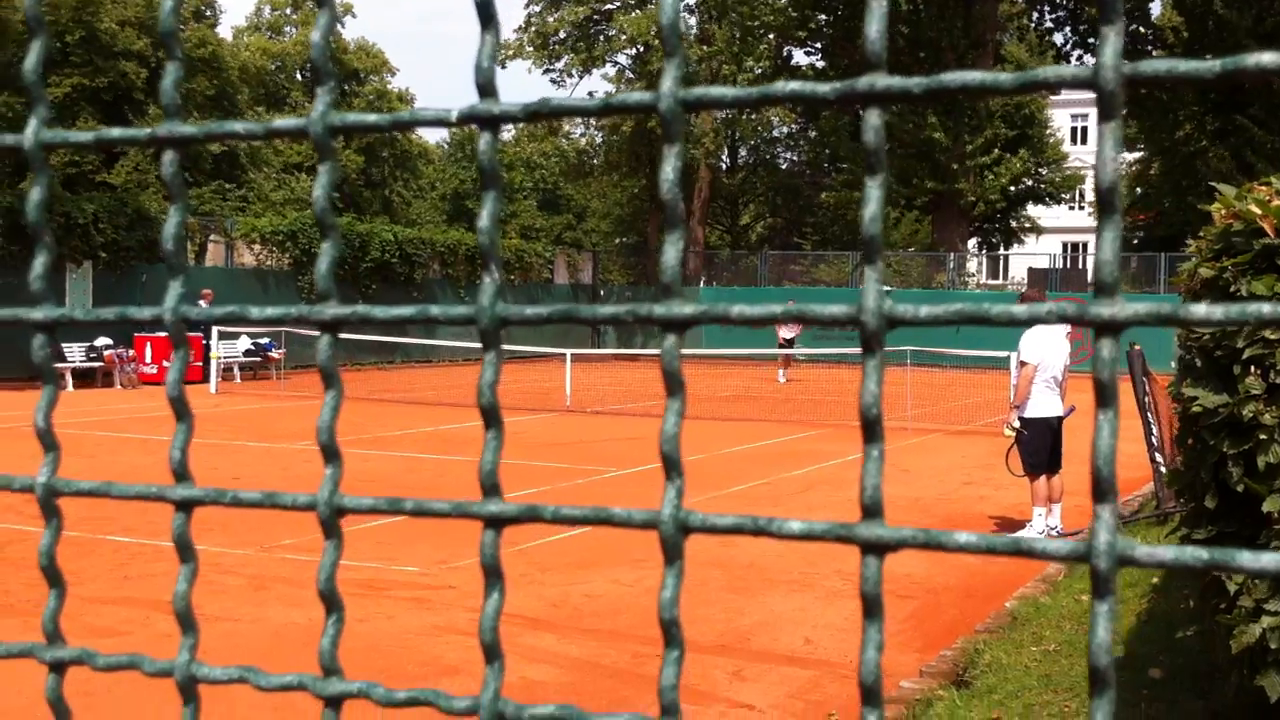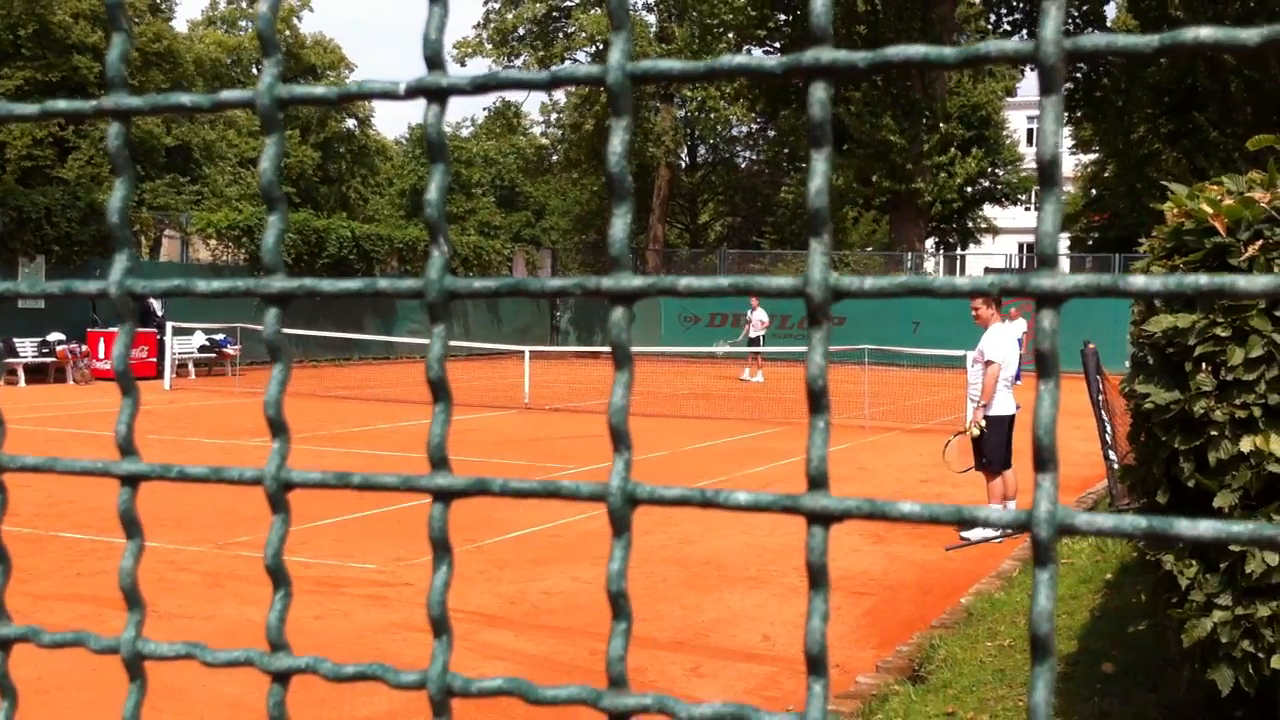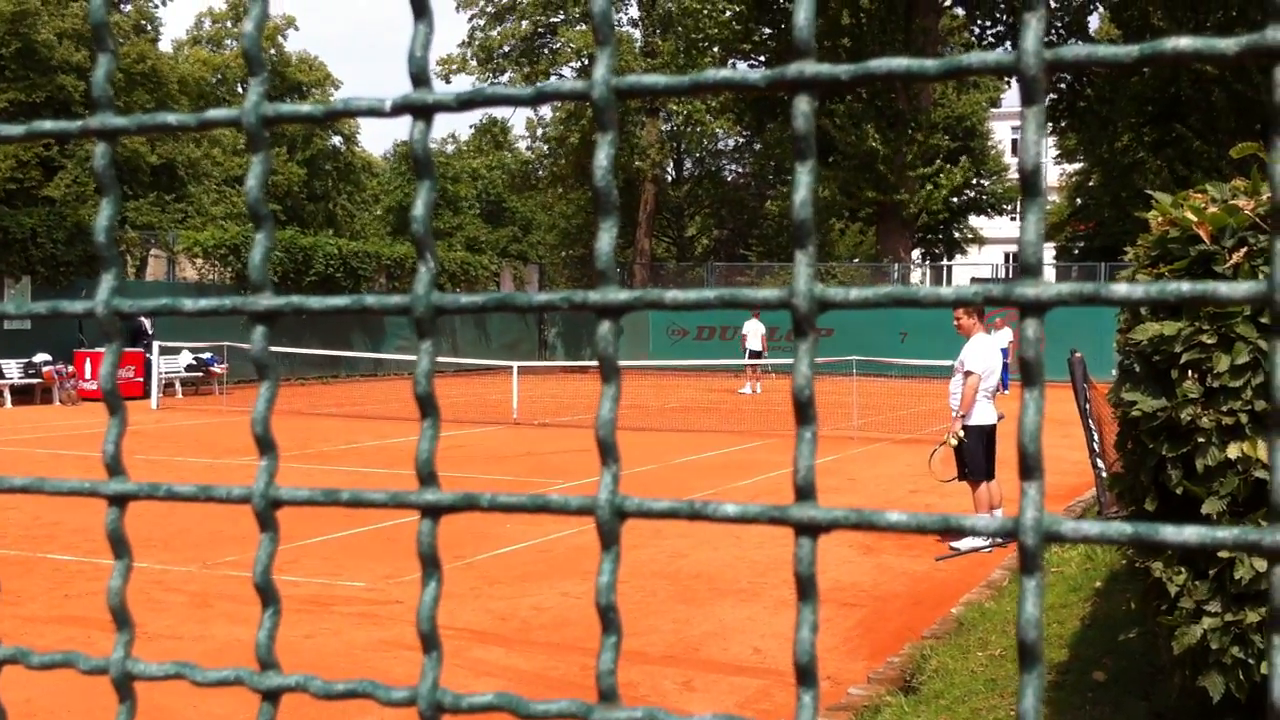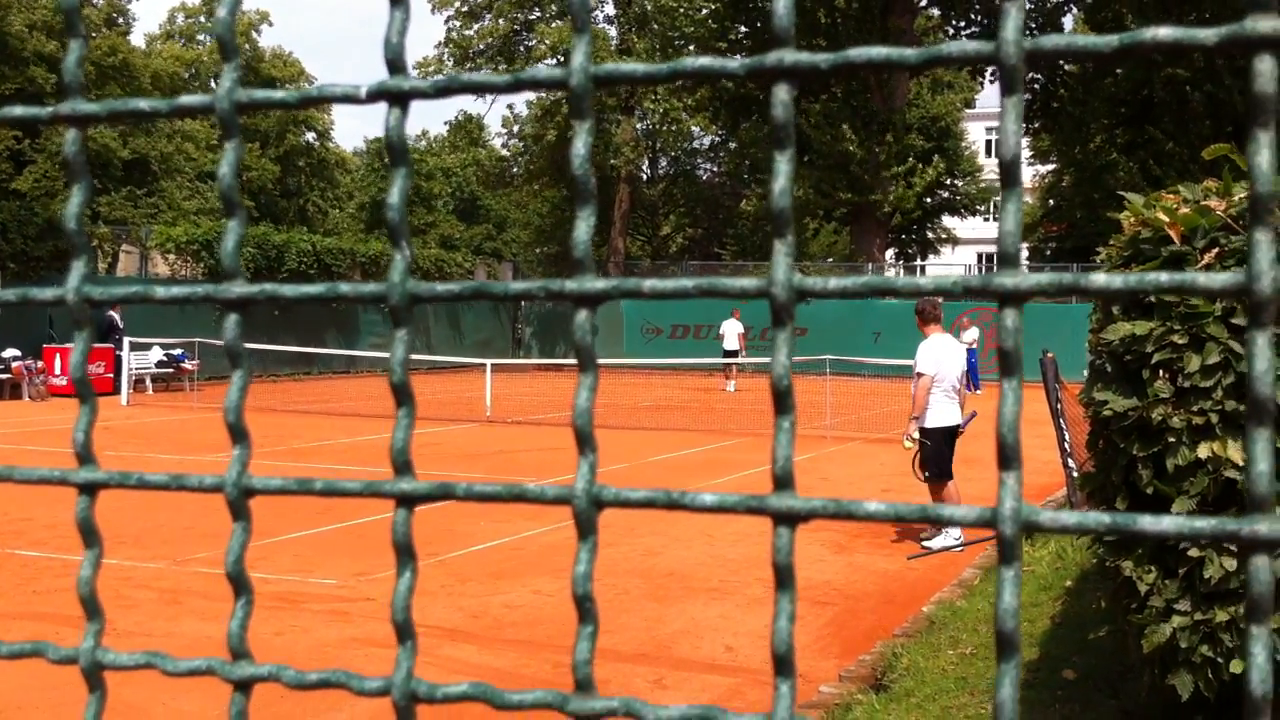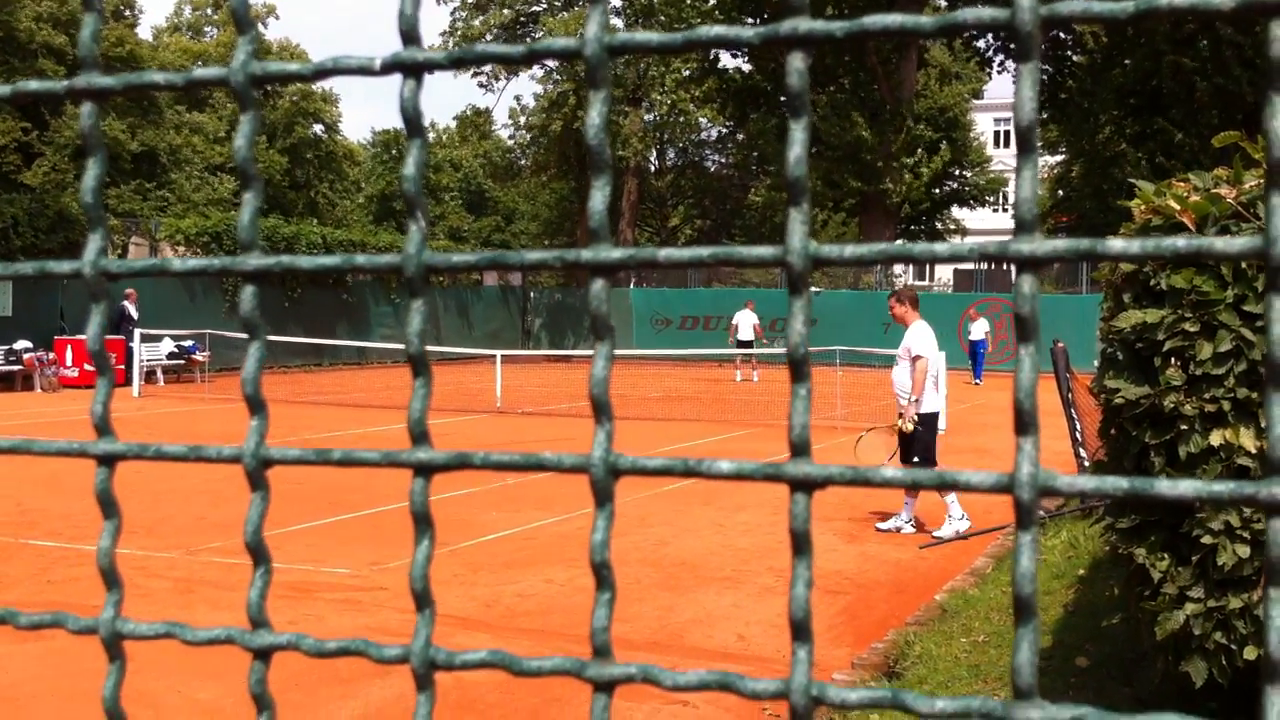
dt=0.7s
person 1, frame 1
left shoulder: (1032, 336)
right shoulder: (1060, 336)
left elbow: (1026, 375)
right elbow: (1064, 377)
left wrist: (1014, 408)
left hip: (1033, 413)
right hip: (1054, 411)
left knee: (1036, 472)
right knee: (1052, 470)
left ankle: (1038, 527)
right ankle: (1054, 523)
person 1, frame 2
left shoulder: (993, 336)
right shoulder: (1006, 334)
left elbow: (992, 373)
left wrist: (980, 408)
left hip: (991, 411)
right hip: (1004, 409)
left knee: (991, 470)
right knee: (1005, 467)
left ankle: (992, 526)
person 1, frame 3
left shoulder: (975, 346)
right shoulder: (991, 344)
left elbow: (972, 384)
left wrist: (959, 418)
left hip: (972, 421)
right hip: (986, 419)
left knee: (976, 478)
right knee: (988, 476)
left ankle: (982, 536)
person 1, frame 4
left shoulder: (928, 347)
right shoulder: (956, 346)
left elbow: (923, 387)
right elbow: (962, 386)
left wrist: (912, 420)
right wrist: (959, 416)
left hip: (934, 422)
right hip: (950, 419)
left knee: (942, 479)
right knee: (932, 475)
left ankle: (953, 534)
right ankle: (939, 527)
person 1, frame 5
left shoulder: (918, 332)
right shoulder: (915, 331)
left elbow: (921, 369)
left wrist: (912, 403)
left hip: (920, 410)
right hip: (912, 410)
left knee: (925, 465)
right knee: (910, 464)
left ankle: (957, 516)
right ankle: (905, 518)
